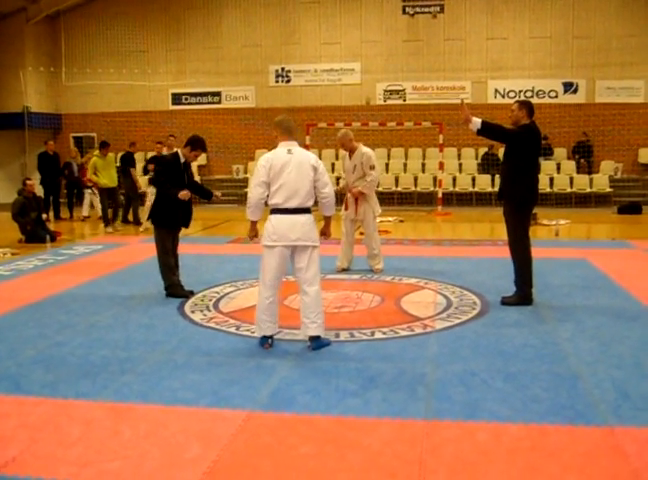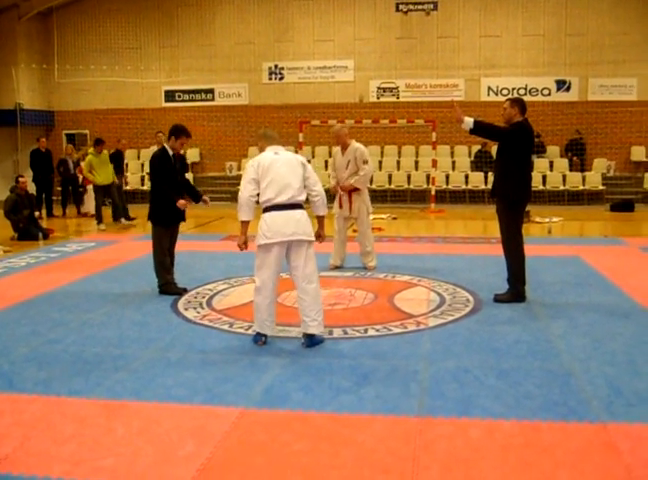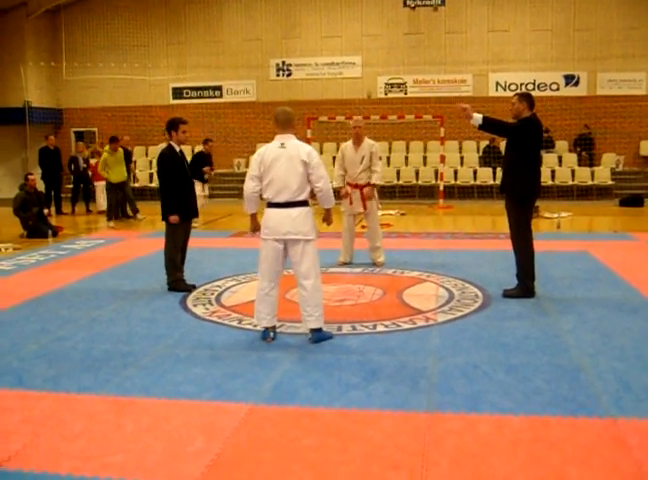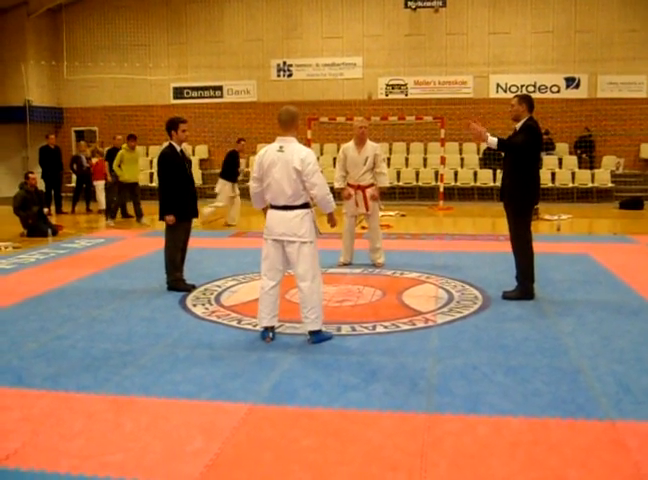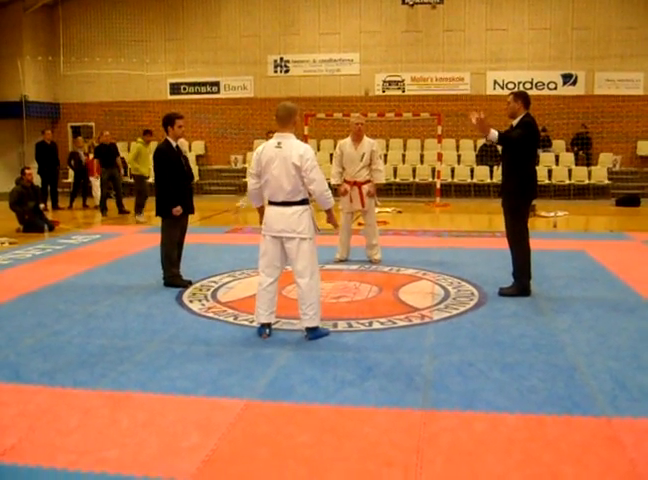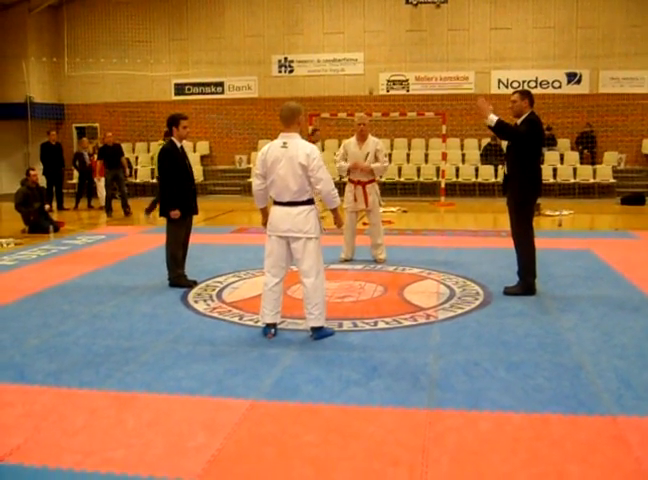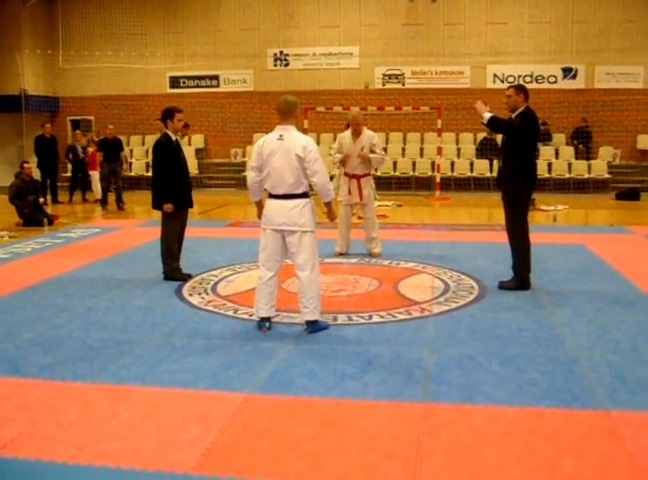
dt=0.3s
person 1, frame 1
left shoulder: (268, 159)
right shoulder: (312, 159)
left elbow: (256, 196)
right elbow: (327, 194)
left wrist: (253, 225)
right wrist: (327, 224)
left hip: (277, 224)
right hip: (304, 224)
left knee: (269, 282)
right knee: (310, 282)
left ankle: (266, 335)
right ankle: (315, 335)
person 1, frame 2
left shoulder: (256, 162)
right shoulder: (298, 159)
left elbow: (247, 197)
right elbow: (317, 193)
left wrist: (243, 232)
right wrist: (321, 226)
left hip: (271, 222)
right hip: (299, 220)
left knee: (266, 281)
right knee: (307, 279)
left ankle: (262, 332)
right ankle: (310, 333)
person 1, frame 3
left shoulder: (262, 153)
right shoulder: (306, 151)
left elbow: (251, 190)
right elbow: (323, 186)
left wrist: (253, 219)
right wrist: (328, 213)
left hip: (273, 218)
right hip: (300, 217)
left knee: (268, 276)
right knee: (308, 275)
left ankle: (268, 328)
right ankle: (315, 328)
person 1, frame 4
left shoulder: (264, 154)
right shoulder: (304, 154)
left elbow: (255, 189)
right elbow: (319, 190)
right wrist: (331, 214)
left hip: (274, 220)
right hip: (299, 220)
left knee: (270, 276)
right knee: (308, 277)
left ankle: (267, 327)
right ankle: (314, 329)
person 1, frame 5
left shoulder: (261, 150)
right shoulder: (302, 150)
left elbow: (253, 187)
right elbow: (317, 186)
left wrist: (261, 212)
right wrist: (330, 213)
left hip: (272, 216)
right hip: (297, 216)
left knee: (268, 272)
right knee: (306, 273)
left ankle: (264, 324)
right ankle: (311, 326)
person 1, frame 6
left shoulder: (266, 150)
right shoulder: (308, 149)
left elbow: (258, 187)
right elbow: (324, 186)
left wrist: (264, 213)
right wrist: (336, 212)
left hip: (278, 216)
right hip: (303, 216)
left knee: (273, 272)
right knee: (311, 273)
left ankle: (269, 324)
right ankle: (317, 325)
person 1, frame 7
left shoulder: (263, 143)
right shoulder: (305, 142)
left elbow: (253, 179)
right elbow: (320, 179)
left wrist: (259, 205)
right wrist: (330, 206)
left hip: (273, 209)
right hip: (298, 209)
left knee: (268, 266)
right knee: (306, 267)
left ankle: (264, 317)
right ankle: (311, 319)
person 2, frame 1
left shoulder: (528, 132)
right shoulder: (524, 132)
left elbow: (503, 134)
right elbow: (504, 135)
left wrist: (473, 121)
right wrist: (473, 122)
left hip: (520, 196)
right hip: (518, 194)
left knee: (519, 244)
right knee: (519, 243)
left ankle: (524, 293)
right ankle: (523, 291)
person 2, frame 2
left shoulder: (521, 129)
right shoulder: (516, 130)
left elbow: (497, 132)
right elbow: (497, 134)
left wrist: (465, 121)
right wrist: (465, 121)
left hip: (513, 193)
right hip: (510, 192)
left knee: (512, 241)
right knee: (512, 241)
left ankle: (516, 290)
right ankle: (516, 288)
person 2, frame 3
left shoulder: (530, 124)
right shoulder: (525, 125)
left elbow: (506, 128)
right elbow: (505, 130)
left wrist: (474, 117)
right wrist: (474, 117)
left hip: (523, 189)
right hip: (519, 188)
left knee: (521, 237)
right knee: (521, 236)
left ankle: (526, 286)
right ankle: (525, 284)
person 2, frame 4
left shoulder: (530, 128)
right shoulder: (522, 128)
left elbow: (516, 146)
right elbow: (508, 145)
left wrist: (487, 139)
right wrist: (484, 135)
left hip: (522, 192)
right hip: (517, 191)
left knee: (521, 239)
right knee: (520, 239)
left ankle: (525, 288)
right ankle: (525, 285)
person 2, frame 5
left shoulder: (527, 125)
right shoulder: (519, 125)
left elbow: (513, 140)
right elbow: (506, 138)
left wrist: (489, 132)
right wrist: (485, 129)
left hip: (520, 189)
right hip: (515, 188)
left knee: (518, 236)
right knee: (517, 235)
left ankle: (522, 284)
right ankle: (521, 282)
person 2, frame 6
left shoulder: (532, 123)
right shoulder: (524, 123)
left elbow: (513, 133)
right elbow: (506, 133)
left wrist: (491, 117)
right wrist: (490, 117)
left hip: (524, 187)
right hip: (518, 186)
left knee: (523, 235)
right knee: (521, 234)
left ankle: (526, 283)
right ankle: (526, 281)
person 2, frame 7
left shoulder: (527, 117)
right shoulder: (518, 118)
left elbow: (507, 127)
left wrist: (485, 115)
right wrist: (486, 114)
left hip: (519, 182)
right hip: (513, 180)
left knee: (517, 230)
right knee: (516, 229)
left ankle: (521, 278)
right ankle: (521, 276)
person 3, frame 1
left shoulder: (185, 164)
right shoulder: (167, 161)
left elbow: (192, 184)
right elbow: (161, 185)
left wrist: (210, 194)
right wrist: (177, 194)
left hip: (176, 215)
right hip: (163, 214)
left knee: (172, 251)
right knee: (166, 252)
left ankle: (175, 285)
right ankle: (172, 286)
person 3, frame 2
left shoulder: (174, 157)
right shoulder: (158, 157)
left elbow: (182, 181)
right elbow: (159, 186)
left wrist: (199, 196)
right wrist: (176, 200)
left hip: (173, 211)
right hip: (162, 212)
left knee: (169, 249)
right knee: (161, 249)
left ankle: (168, 282)
right ankle: (165, 284)
person 3, frame 3
left shoulder: (179, 154)
right shoulder: (166, 155)
right elbow: (166, 186)
left wrist: (190, 208)
right wrist: (171, 211)
left hip: (185, 209)
right hip: (176, 211)
left knee: (182, 247)
right knee: (174, 247)
left ankle: (178, 279)
right ankle: (174, 281)
person 3, frame 4
left shoulder: (181, 153)
right shoulder: (167, 155)
right elbow: (165, 186)
left wrist: (190, 207)
right wrist: (168, 211)
left hip: (185, 208)
right hip: (174, 210)
left knee: (182, 246)
right knee: (174, 245)
left ankle: (178, 278)
right ankle: (174, 281)
person 3, frame 5
left shoulder: (177, 149)
right shoulder: (162, 150)
right elbow: (163, 181)
left wrist: (184, 202)
right wrist: (173, 204)
left hip: (181, 203)
right hip: (172, 205)
left knee: (178, 241)
right knee: (170, 241)
left ankle: (175, 275)
right ankle: (170, 277)
person 3, frame 6
left shoulder: (180, 149)
right shoulder: (167, 151)
right elbow: (167, 182)
left wrist: (190, 204)
right wrist: (173, 207)
left hip: (185, 204)
right hip: (177, 205)
left knee: (183, 242)
right knee: (175, 242)
left ankle: (180, 275)
right ankle: (175, 277)
person 3, frame 7
left shoulder: (174, 142)
right shoulder: (162, 144)
right elbow: (161, 175)
left wrist: (185, 197)
right wrist: (166, 200)
left hip: (180, 198)
right hip: (171, 199)
left knee: (178, 235)
right knee: (170, 235)
left ankle: (175, 268)
right ankle: (170, 270)
person 4, frame 1
left shoulder: (366, 153)
right shoulder: (346, 155)
left elbow: (373, 177)
left wrist: (360, 191)
right wrist: (344, 186)
left hip: (365, 199)
right hip: (350, 198)
left knee: (371, 232)
right knee: (346, 232)
left ankle: (376, 263)
right ankle: (343, 263)
person 4, frame 2
left shoulder: (359, 149)
right shoulder: (336, 152)
left elbow: (366, 172)
left wrist: (351, 185)
right wrist: (334, 183)
left hip: (358, 195)
right hip: (342, 195)
left knee: (364, 229)
right knee: (339, 230)
left ankle: (369, 261)
right ankle: (337, 260)
person 4, frame 3
left shoulder: (372, 146)
right shoulder: (344, 147)
left elbow: (377, 169)
right elbow: (339, 169)
left wrist: (371, 187)
right wrist: (341, 187)
left hip: (367, 190)
right hip: (350, 191)
left knee: (373, 225)
right knee: (348, 226)
left ankle: (378, 257)
right ankle: (346, 257)
person 4, frame 4
left shoulder: (374, 148)
right shoulder: (345, 148)
left elbow: (381, 170)
right elbow: (340, 171)
left wrist: (378, 189)
right wrist: (343, 189)
left hip: (369, 192)
right hip: (351, 192)
left knee: (374, 226)
right knee: (348, 227)
left ankle: (377, 258)
right ankle: (346, 258)
person 4, frame 5
left shoulder: (371, 144)
right shoulder: (342, 145)
left elbow: (377, 167)
right elbow: (336, 167)
left wrist: (374, 185)
right wrist: (339, 185)
left hip: (365, 188)
right hip: (348, 188)
left knee: (370, 223)
right knee: (345, 223)
left ankle: (374, 254)
right ankle: (342, 254)
person 4, frame 6
left shoulder: (376, 143)
right shoulder: (347, 144)
left elbow: (384, 164)
right elbow: (338, 163)
left wrist: (370, 167)
right wrist: (349, 166)
left hip: (370, 187)
right hip: (352, 188)
left knee: (375, 222)
right knee: (349, 222)
left ankle: (379, 254)
right ankle: (347, 254)
person 4, frame 7
left shoulder: (371, 136)
right shoulder: (342, 137)
left elbow: (382, 157)
right elbow: (334, 155)
left wrist: (368, 157)
right wrist: (341, 158)
left hip: (364, 181)
right hip: (347, 181)
left knee: (370, 216)
right knee: (344, 216)
left ankle: (374, 248)
right ankle: (342, 247)
